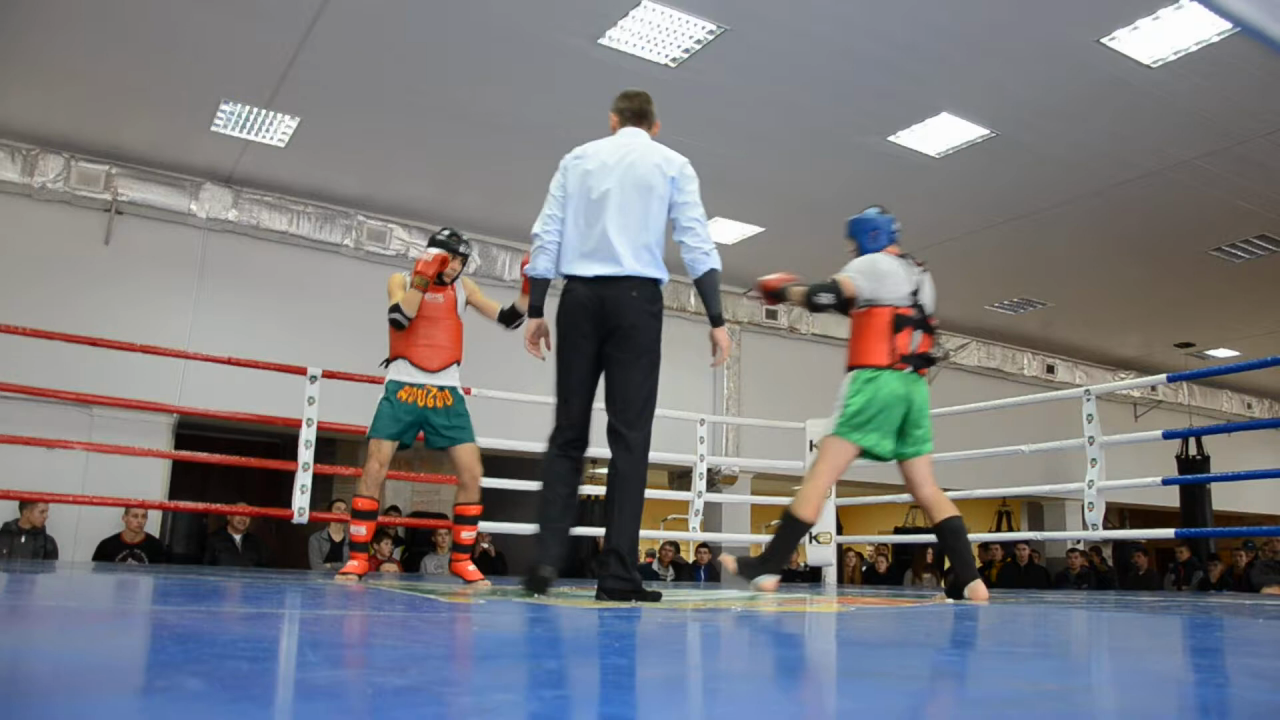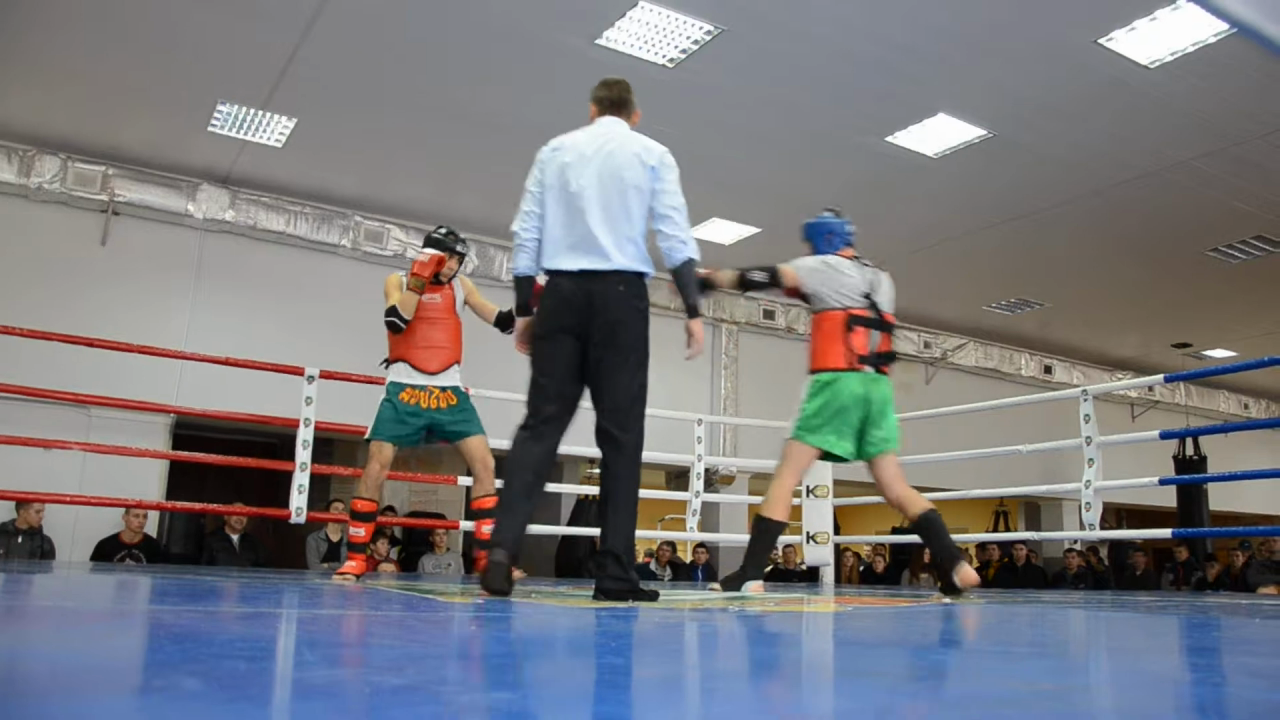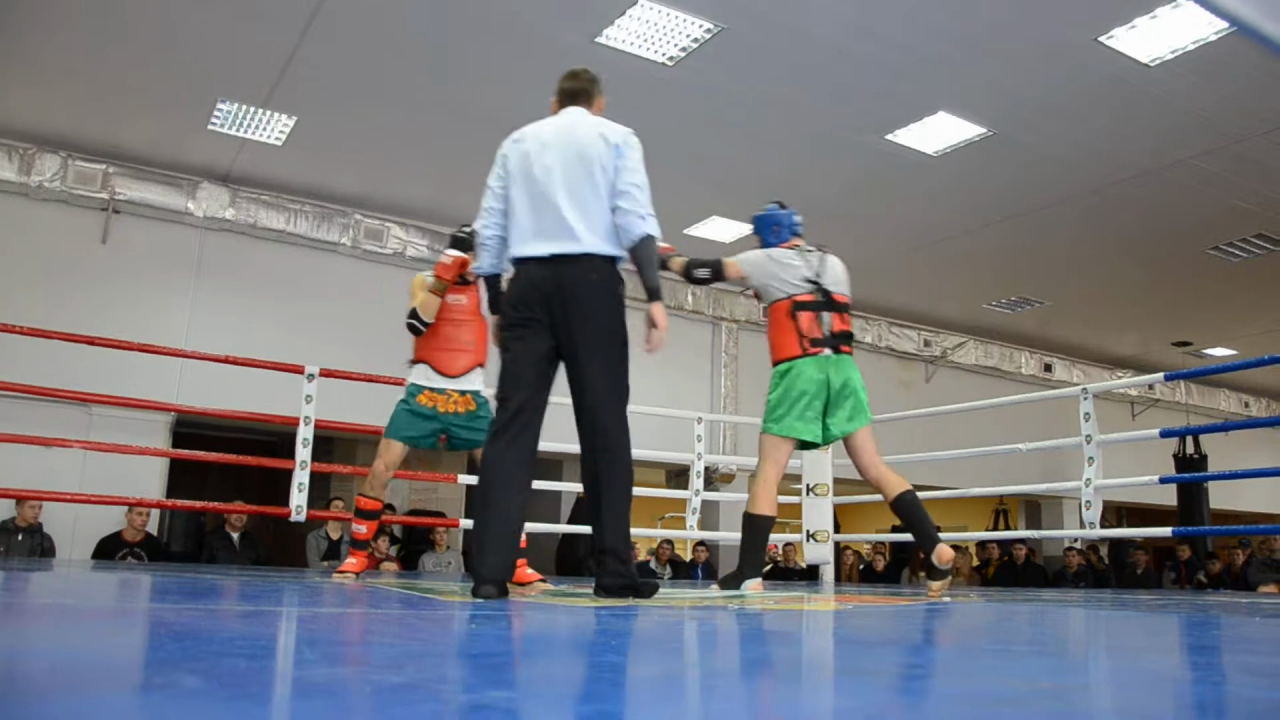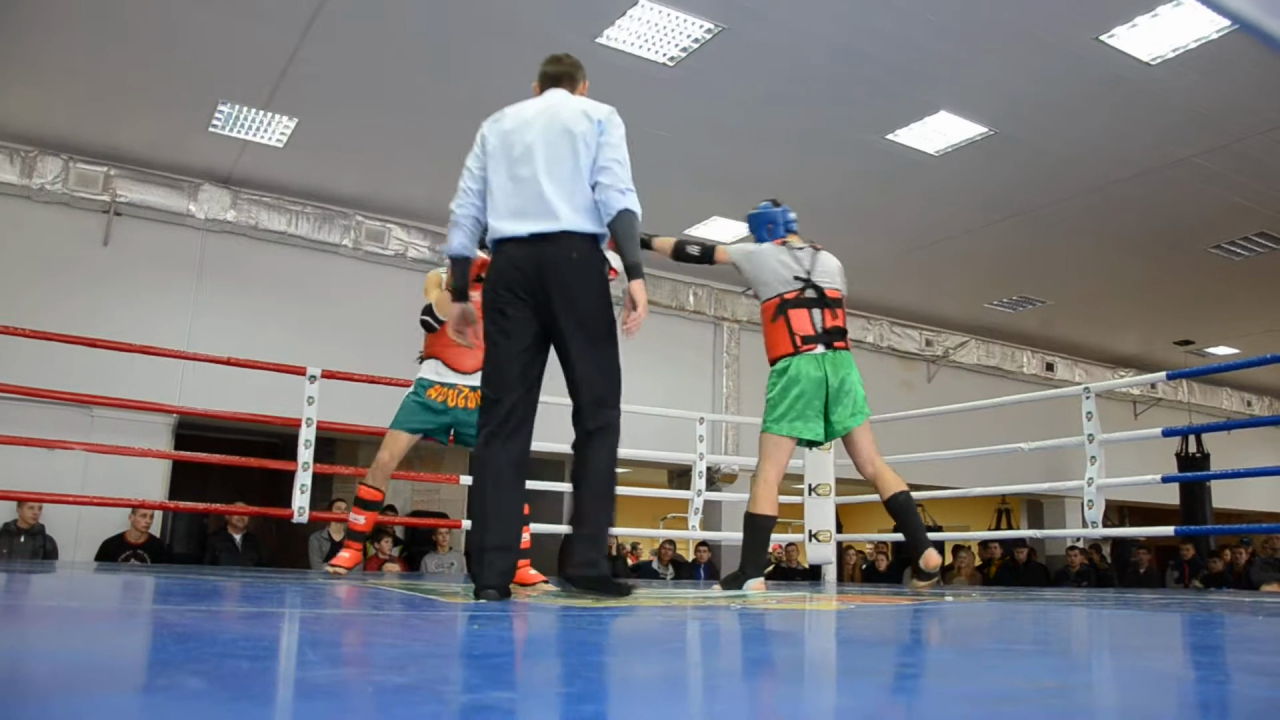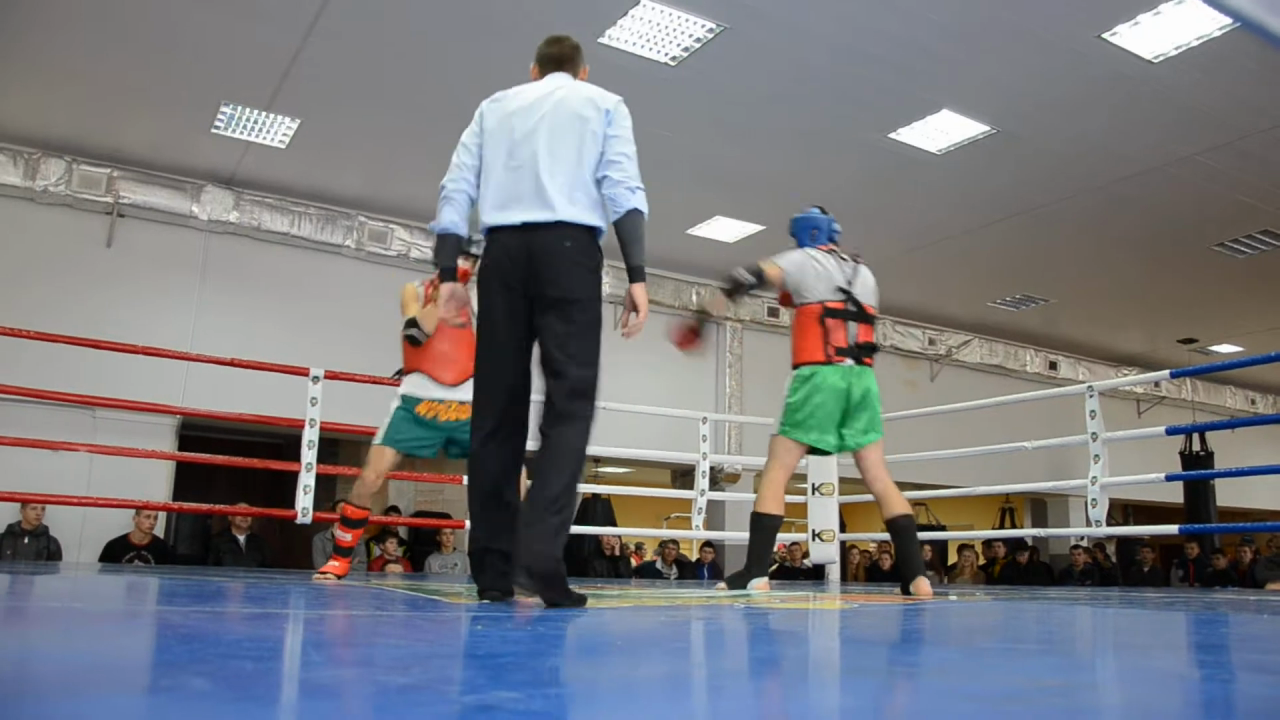
dt=0.2s
person 1, frame 1
left shoulder: (577, 159)
right shoulder: (673, 164)
left elbow: (546, 238)
right elbow: (697, 244)
left wrist: (536, 311)
right wrist: (717, 319)
left hip: (580, 298)
right hip: (635, 299)
left knee: (569, 431)
right knee: (630, 436)
left ankle: (548, 556)
right ankle: (618, 574)
person 1, frame 2
left shoulder: (554, 150)
right shoulder: (652, 154)
left elbow: (525, 233)
right elbow: (675, 236)
left wrist: (523, 309)
right wrist: (692, 310)
left hip: (562, 293)
right hip: (619, 293)
left knee: (541, 423)
right knee: (621, 435)
left ankle: (504, 546)
right ankle: (614, 575)
person 1, frame 3
left shoulder: (517, 142)
right shoulder: (616, 136)
left elbow: (490, 229)
right elbow: (635, 217)
left wrist: (496, 305)
right wrist: (653, 295)
left hip: (529, 282)
right hip: (591, 279)
left knee: (514, 421)
right knee: (604, 425)
left ankle: (490, 571)
right ankle: (614, 569)
person 1, frame 4
left shoulder: (498, 123)
right shoulder: (599, 116)
left elbow: (465, 211)
right elbow: (616, 193)
left wrist: (460, 293)
right wrist: (634, 273)
left hip: (511, 264)
right hip: (574, 258)
left knee: (504, 414)
right knee: (596, 408)
left ankle: (492, 572)
right ankle: (587, 558)
person 1, frame 5
left shoulder: (495, 105)
right shoulder: (604, 103)
left elbow: (456, 190)
right elbow: (623, 190)
left wrist: (448, 276)
right wrist: (636, 275)
left hip: (504, 251)
right hip: (568, 249)
left knee: (497, 408)
right knee: (569, 401)
left ankle: (493, 570)
right ankle: (539, 554)
person 2, frame 1
left shoulder: (870, 266)
right shoulder: (921, 277)
left elbow: (823, 299)
left wrist: (783, 289)
right wrist: (845, 301)
left hip: (874, 382)
right hip: (912, 386)
left knee: (820, 476)
right knee: (925, 490)
left ankle: (767, 567)
right ankle: (970, 579)
person 2, frame 2
left shoulder: (821, 267)
right shoulder: (880, 279)
left elbow: (764, 278)
left wrist: (704, 279)
left hip: (835, 383)
right hip: (875, 385)
left knee: (784, 479)
right knee: (895, 489)
left ankle: (749, 574)
right ankle: (955, 569)
person 2, frame 3
left shoulder: (765, 260)
right shoulder: (835, 264)
left elbow: (708, 271)
left wrist: (662, 259)
left hip: (799, 371)
right hip: (842, 367)
left knee: (768, 473)
right knee: (874, 469)
left ankle: (748, 573)
right ankle: (934, 548)
person 2, frame 4
left shoulder: (760, 254)
right shoulder: (829, 260)
left elbow: (698, 251)
left wrist: (644, 241)
left hip: (795, 369)
right hip: (840, 363)
left knee: (768, 474)
right knee: (873, 464)
left ankle: (751, 573)
right ankle: (922, 552)
person 2, frame 5
left shoulder: (802, 260)
right shoulder: (864, 275)
left elbow: (747, 280)
left wrist: (701, 318)
left hip: (817, 377)
right hip: (860, 378)
left knee: (775, 475)
right knee: (879, 481)
left ankle: (755, 572)
right ankle: (915, 574)
person 3, frame 1
left shoulder: (464, 287)
right shoulder: (401, 280)
left elbow: (509, 319)
right elbow: (399, 320)
left wrist: (529, 290)
right wrist: (423, 275)
left hip: (446, 391)
right hip: (403, 389)
left knee: (472, 471)
right knee: (375, 468)
left ankle: (461, 557)
right ankle: (357, 557)
person 3, frame 2
left shoulder: (462, 286)
right shoulder: (398, 281)
left elbow: (504, 324)
right elbow: (395, 323)
right wrist: (420, 277)
left hip: (449, 392)
right hip: (404, 389)
left knee: (484, 464)
right knee: (374, 471)
left ankle: (486, 554)
right ankle: (355, 558)
person 3, frame 3
right shoulder: (425, 281)
right elbow: (416, 325)
right wrist: (445, 279)
left hip: (471, 397)
right hip: (423, 391)
right knee: (380, 470)
left ankle: (515, 563)
right ankle: (358, 555)
person 3, frame 4
right shoulder: (439, 278)
right elbow: (430, 321)
right wrist: (462, 276)
left hip: (476, 392)
right hip: (433, 386)
right knee: (384, 461)
left ankle: (518, 563)
right ankle: (353, 547)
person 3, frame 5
right shoulder: (415, 291)
right elbow: (414, 335)
right wrist: (444, 291)
left hip: (463, 406)
right hip: (417, 403)
left knee: (510, 478)
right knee: (370, 479)
right ankle: (340, 559)
